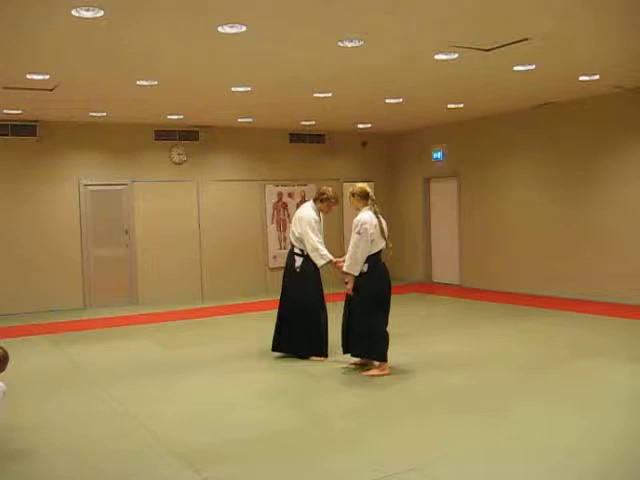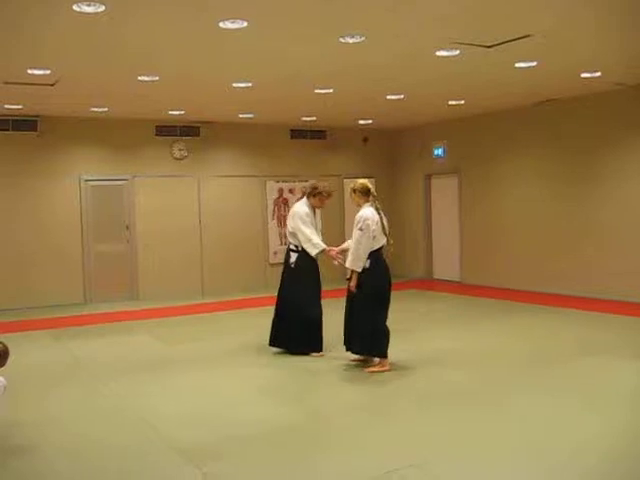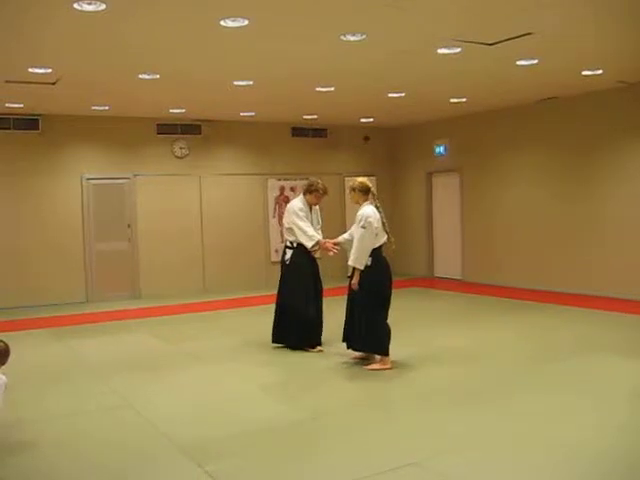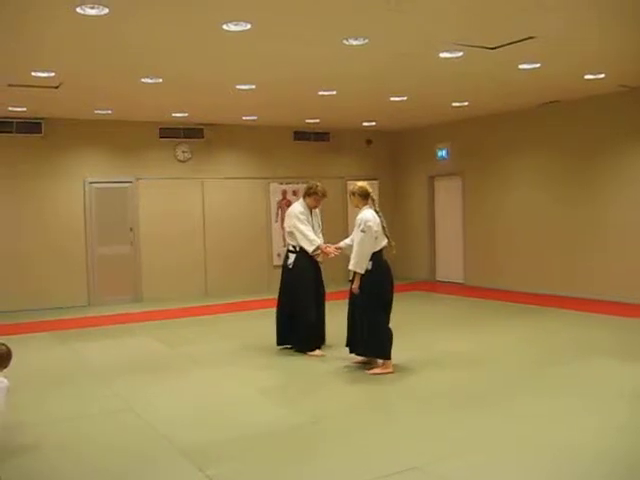
dt=0.3s
person 1, frame 1
left shoulder: (362, 219)
right shoulder: (376, 217)
left elbow: (358, 251)
left wrist: (351, 279)
right wrist: (345, 260)
left hip: (369, 274)
right hip: (378, 270)
left knee: (372, 318)
right knee: (362, 315)
left ankle: (382, 365)
right ankle: (368, 357)
person 1, frame 2
left shoulder: (364, 215)
right shoulder: (376, 213)
left elbow: (361, 248)
left wrist: (354, 276)
right wrist: (340, 248)
left hip: (370, 270)
right hip: (376, 267)
left knee: (373, 314)
right knee: (363, 312)
left ankle: (383, 361)
right ankle: (368, 354)
person 1, frame 3
left shoulder: (365, 213)
right shoulder: (372, 210)
left elbow: (362, 246)
right elbow: (354, 235)
left wrist: (356, 274)
right wrist: (333, 242)
left hip: (371, 268)
right hip: (375, 265)
left knee: (374, 311)
right knee: (364, 309)
left ankle: (384, 359)
right ankle: (369, 351)
person 1, frame 4
left shoulder: (365, 217)
right shoulder: (370, 214)
left elbow: (362, 250)
right elbow: (356, 240)
left wrist: (357, 278)
right wrist: (335, 247)
left hip: (373, 272)
right hip: (375, 269)
left knee: (375, 315)
right knee: (365, 313)
left ankle: (386, 363)
right ankle: (371, 355)
person 2, frame 1
left shoulder: (313, 211)
right shoulder: (308, 215)
right elbow: (314, 244)
left wrist: (331, 260)
right wrist: (333, 262)
left hip: (301, 261)
right hip: (302, 263)
left knee: (297, 304)
right knee: (310, 306)
left ankle: (293, 345)
right ankle: (309, 349)
person 2, frame 2
left shoulder: (312, 209)
right shoulder: (300, 211)
right elbow: (308, 237)
left wrist: (327, 249)
right wrist: (327, 251)
left hip: (305, 257)
right hip: (298, 258)
left knee: (303, 300)
right knee: (304, 302)
left ankle: (290, 341)
right ankle: (307, 345)
person 2, frame 3
left shoulder: (314, 208)
right shoulder: (294, 207)
left elbow: (316, 229)
right elbow: (305, 231)
left wrist: (320, 244)
right wrist: (322, 243)
left hip: (308, 254)
right hip: (295, 255)
left knee: (313, 296)
right knee: (301, 299)
left ankle: (301, 337)
right ankle: (305, 340)
person 2, frame 4
left shoulder: (314, 212)
right shoulder: (295, 211)
right elbow: (305, 235)
left wrist: (321, 249)
right wrist: (323, 247)
left hip: (310, 258)
right hip: (297, 260)
left knee: (316, 299)
right knee: (303, 302)
left ankle: (313, 339)
right ankle: (307, 344)
